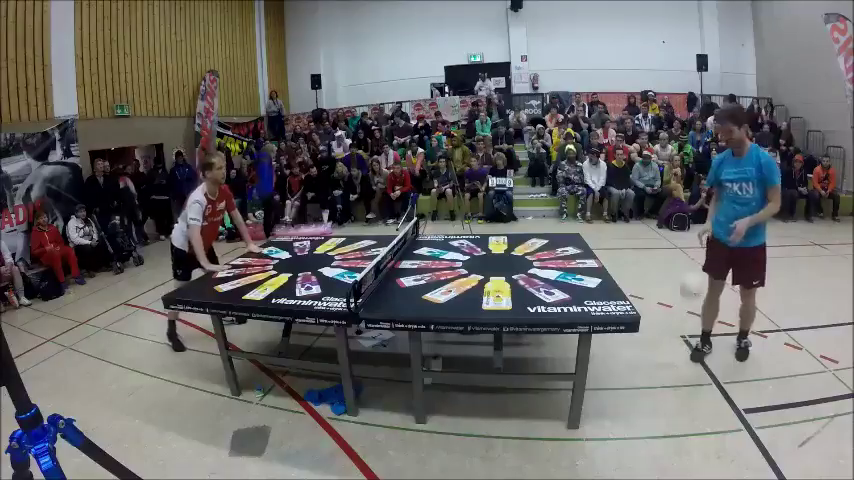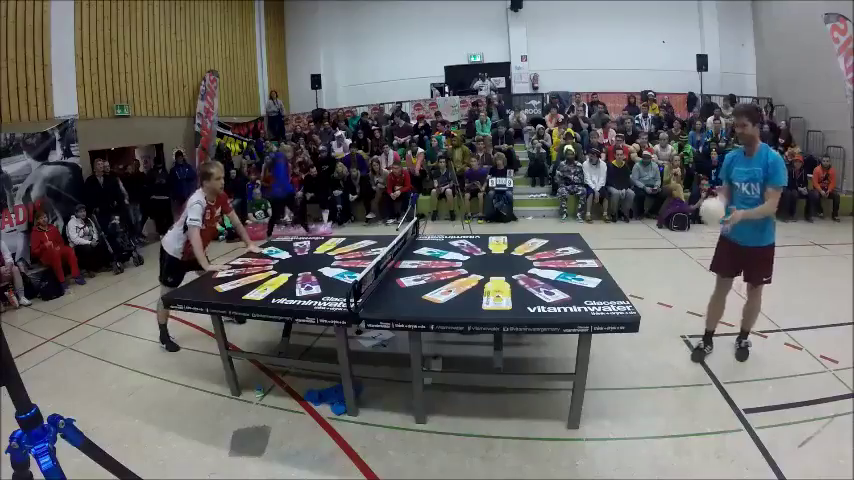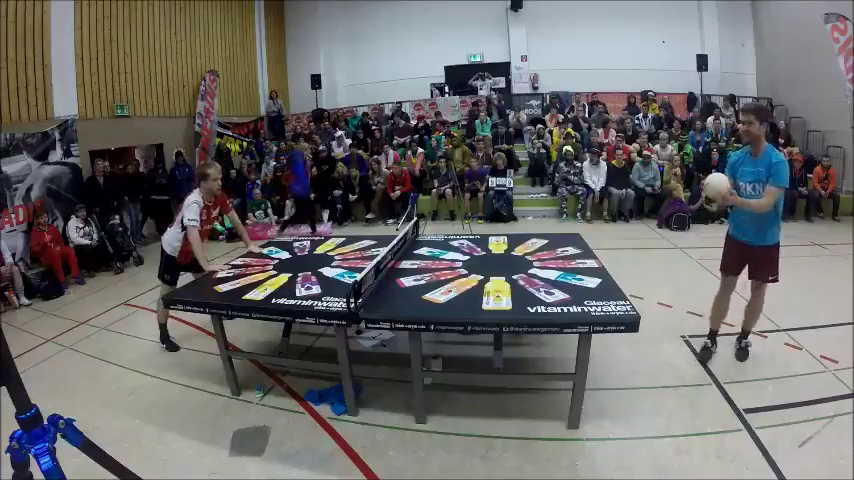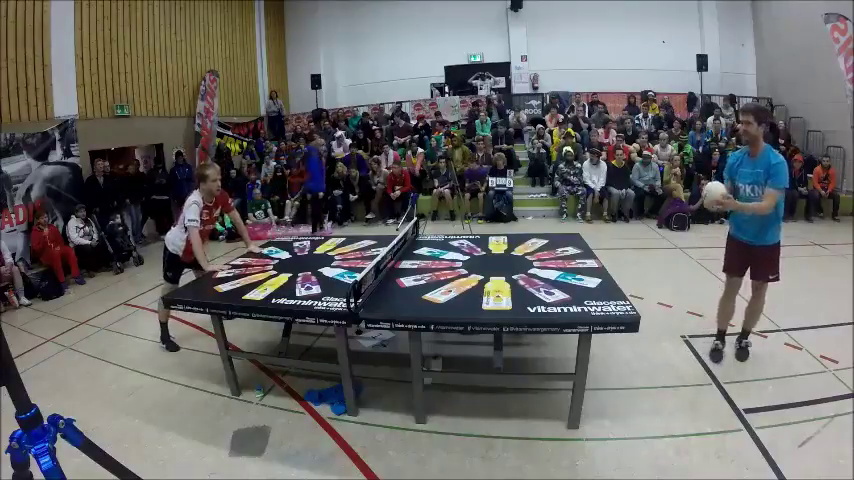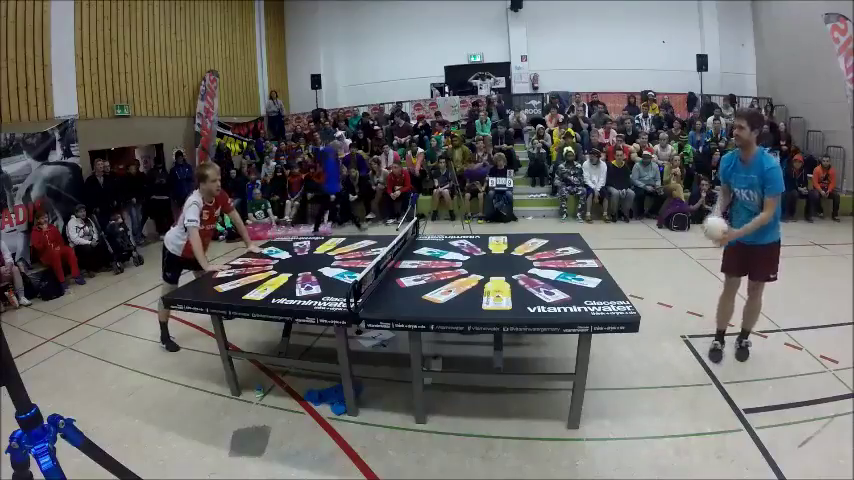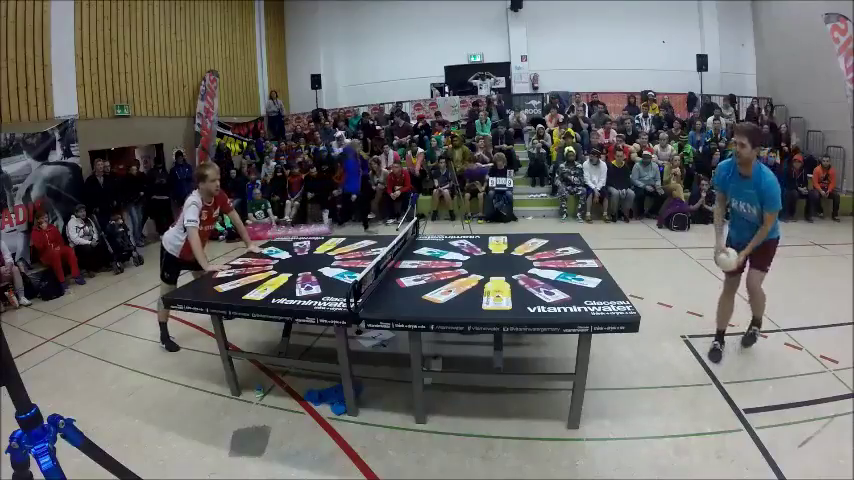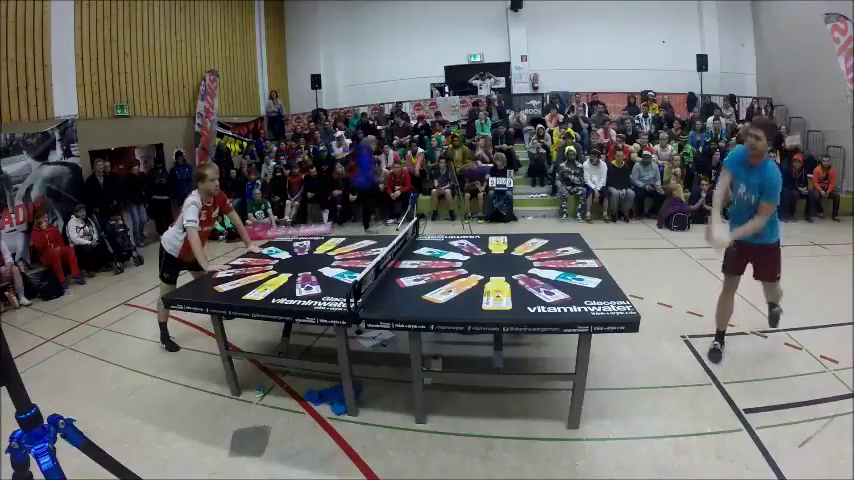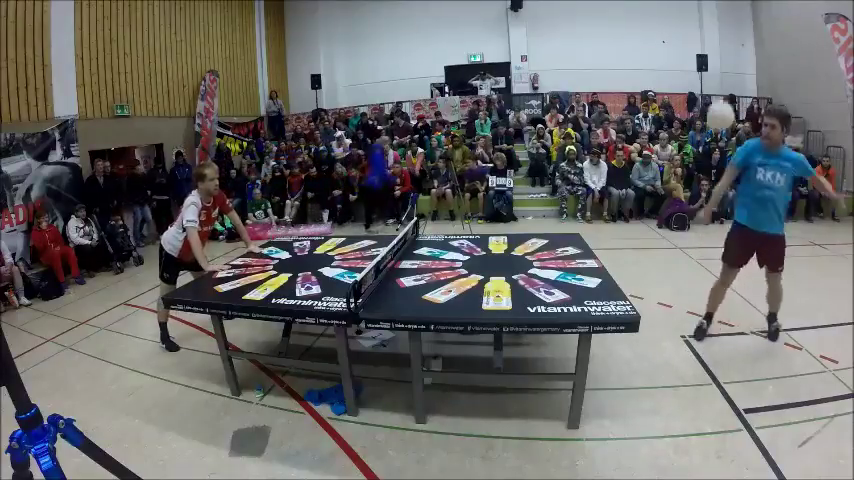
dt=0.2s
person 1, frame 1
left shoulder: (764, 161)
right shoulder: (720, 161)
left elbow: (775, 203)
left wrist: (748, 222)
right wrist: (708, 223)
left hip: (752, 243)
right hip: (720, 239)
left knee: (747, 295)
right knee: (713, 290)
left ankle: (743, 338)
right ankle: (705, 339)
person 1, frame 2
left shoulder: (773, 161)
right shoulder: (731, 158)
left elbow: (771, 205)
right elbow: (726, 192)
left wrist: (742, 215)
left hip: (760, 241)
right hip: (730, 237)
left knee: (754, 292)
right knee: (720, 289)
left ankle: (743, 338)
right ankle: (707, 339)
person 1, frame 3
left shoulder: (777, 162)
right shoulder: (736, 158)
left elbow: (767, 203)
right elbow: (728, 192)
left wrist: (738, 201)
right wrist: (722, 196)
left hip: (766, 240)
right hip: (736, 235)
left knee: (758, 291)
right knee: (725, 288)
left ankle: (743, 338)
right ankle: (711, 339)
person 1, frame 4
left shoulder: (776, 163)
right shoulder: (734, 158)
left elbow: (767, 206)
right elbow: (728, 192)
left wrist: (736, 206)
right wrist: (721, 200)
left hip: (766, 240)
right hip: (737, 236)
left knee: (758, 291)
right knee: (730, 289)
left ankle: (743, 338)
right ankle: (719, 339)
person 1, frame 5
left shoulder: (770, 167)
right shoulder: (728, 161)
left elbow: (768, 214)
left wrist: (739, 232)
right wrist: (717, 213)
left hip: (764, 240)
right hip: (736, 237)
left knee: (755, 291)
right knee: (729, 288)
left ankle: (743, 338)
right ankle: (719, 339)
person 1, frame 6
left shoulder: (768, 182)
right shoulder: (724, 169)
left elbow: (768, 225)
right elbow: (720, 203)
left wrist: (745, 253)
right wrist: (719, 238)
left hip: (764, 239)
right hip: (736, 236)
left knee: (753, 284)
right knee: (729, 286)
left ankle: (756, 323)
right ankle: (719, 339)
person 1, frame 7
left shoulder: (772, 175)
right shoulder: (737, 154)
left elbow: (762, 219)
right elbow: (721, 186)
left wrist: (733, 236)
right wrist: (715, 219)
left hip: (765, 239)
right hip: (736, 235)
left knee: (770, 286)
right knee: (729, 287)
left ankle: (774, 304)
right ankle: (719, 339)
person 1, frame 8
left shoulder: (794, 160)
right shoulder: (750, 148)
left elbow: (816, 179)
right elbow: (727, 178)
left wrist: (834, 196)
right wrist: (710, 206)
left hip: (773, 231)
right hip: (744, 226)
left knee: (774, 280)
right knee: (726, 277)
left ankle: (772, 319)
right ankle: (706, 320)
person 2, frame 1
left shoulder: (224, 191)
right shoulder: (198, 199)
left elbow: (236, 216)
right elbow: (193, 232)
left wrist: (249, 243)
right wrist: (205, 264)
left hip: (205, 243)
right hip: (184, 245)
right knee: (182, 288)
right ankle: (171, 331)
person 2, frame 2
left shoulder: (220, 197)
right shoulder: (197, 202)
left elbow: (234, 219)
right elbow: (194, 235)
left wrist: (249, 244)
right wrist: (206, 265)
left hip: (194, 249)
right hip: (174, 250)
right knee: (168, 293)
right ankle: (163, 335)
person 2, frame 3
left shoulder: (219, 197)
right shoulder: (194, 202)
left elbow: (234, 219)
right elbow: (193, 235)
left wrist: (249, 244)
right wrist: (207, 265)
left hip: (192, 250)
right hip: (173, 249)
right knee: (168, 292)
right ankle: (163, 335)
person 2, frame 4
left shoulder: (221, 196)
right shoulder: (194, 203)
left elbow: (236, 219)
right elbow: (194, 234)
left wrist: (249, 244)
right wrist: (206, 265)
left hip: (195, 248)
right hip: (176, 248)
right knee: (170, 290)
right ankle: (164, 335)
person 2, frame 5
left shoulder: (221, 196)
right shoulder: (194, 203)
left elbow: (236, 219)
right elbow: (193, 234)
left wrist: (249, 244)
right wrist: (206, 265)
left hip: (195, 249)
right hip: (176, 248)
right knee: (169, 291)
right ankle: (164, 335)
person 2, frame 6
left shoulder: (219, 197)
right shoulder: (193, 203)
left elbow: (235, 219)
right elbow: (193, 235)
left wrist: (249, 244)
right wrist: (206, 265)
left hip: (193, 250)
right hip: (174, 249)
right knee: (168, 291)
right ankle: (164, 335)
person 2, frame 7
left shoulder: (219, 197)
right shoulder: (193, 203)
left elbow: (235, 219)
right elbow: (193, 236)
left wrist: (249, 244)
right wrist: (207, 265)
left hip: (192, 251)
right hip: (173, 249)
right knee: (167, 292)
right ankle: (164, 335)
person 2, frame 8
left shoulder: (218, 197)
right shoulder: (192, 203)
left elbow: (235, 219)
right elbow: (193, 236)
left wrist: (249, 244)
right wrist: (206, 265)
left hip: (192, 251)
right hip: (172, 249)
right knee: (167, 293)
right ankle: (164, 335)
